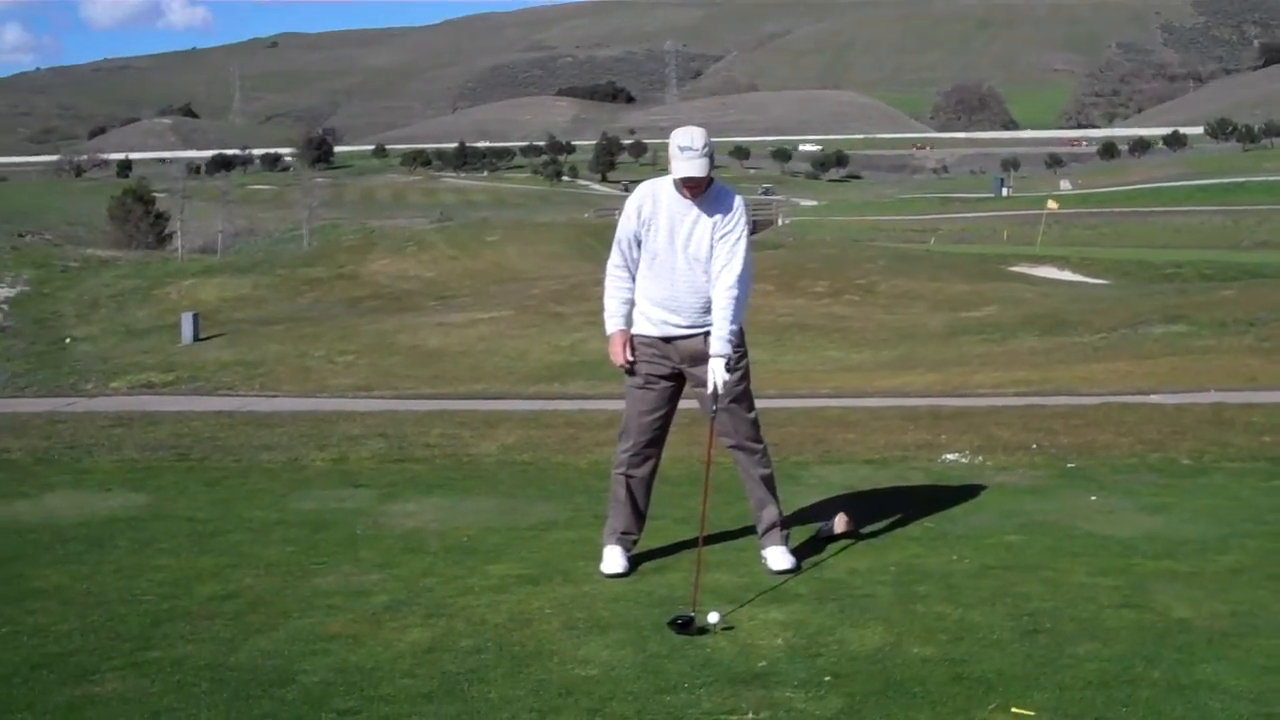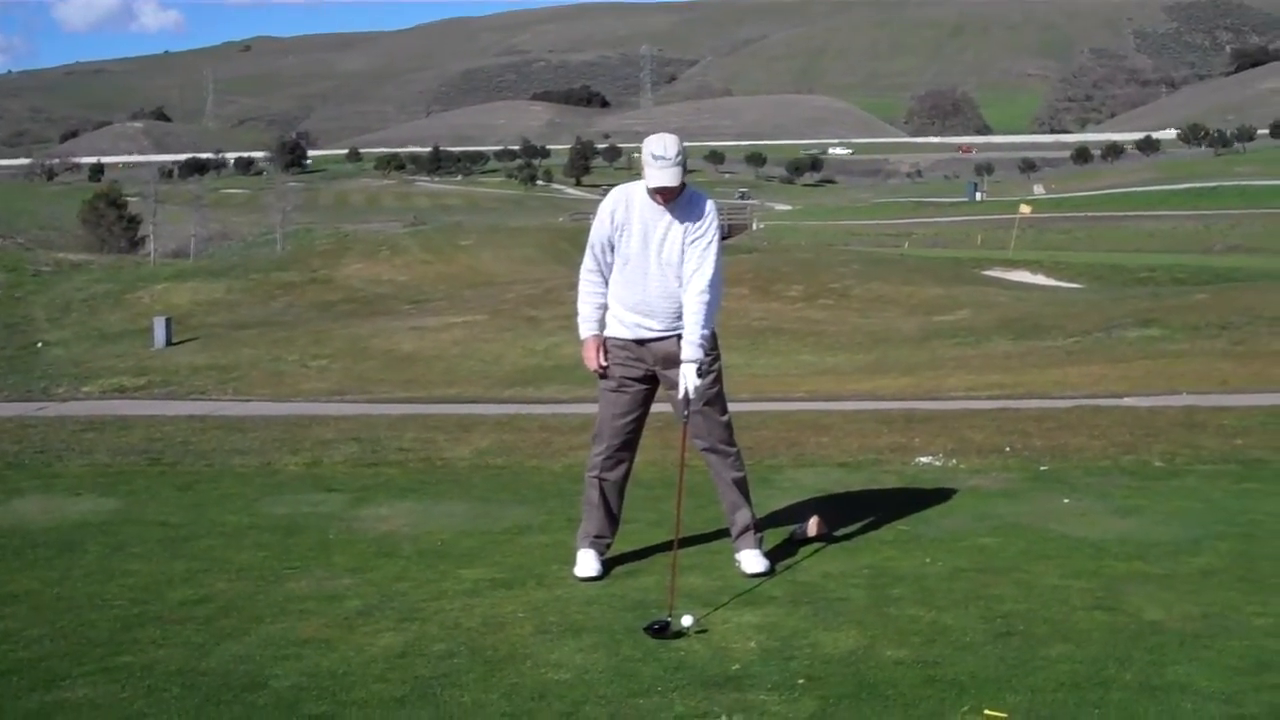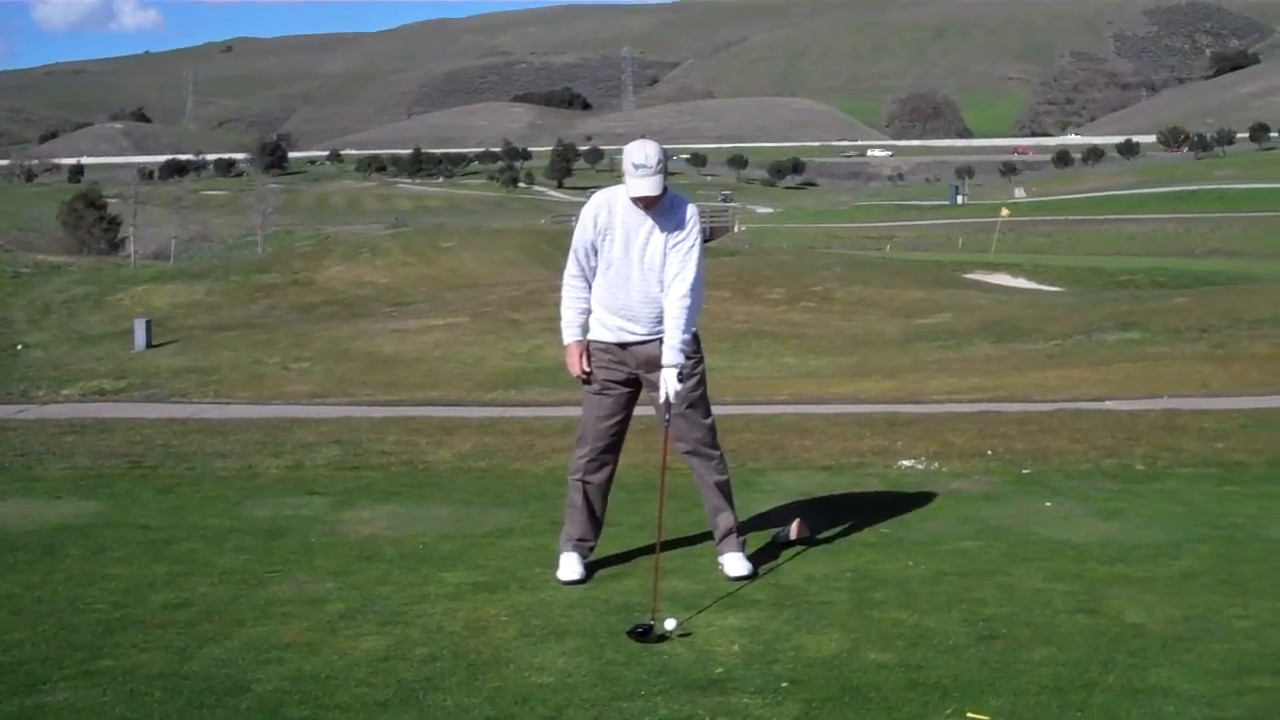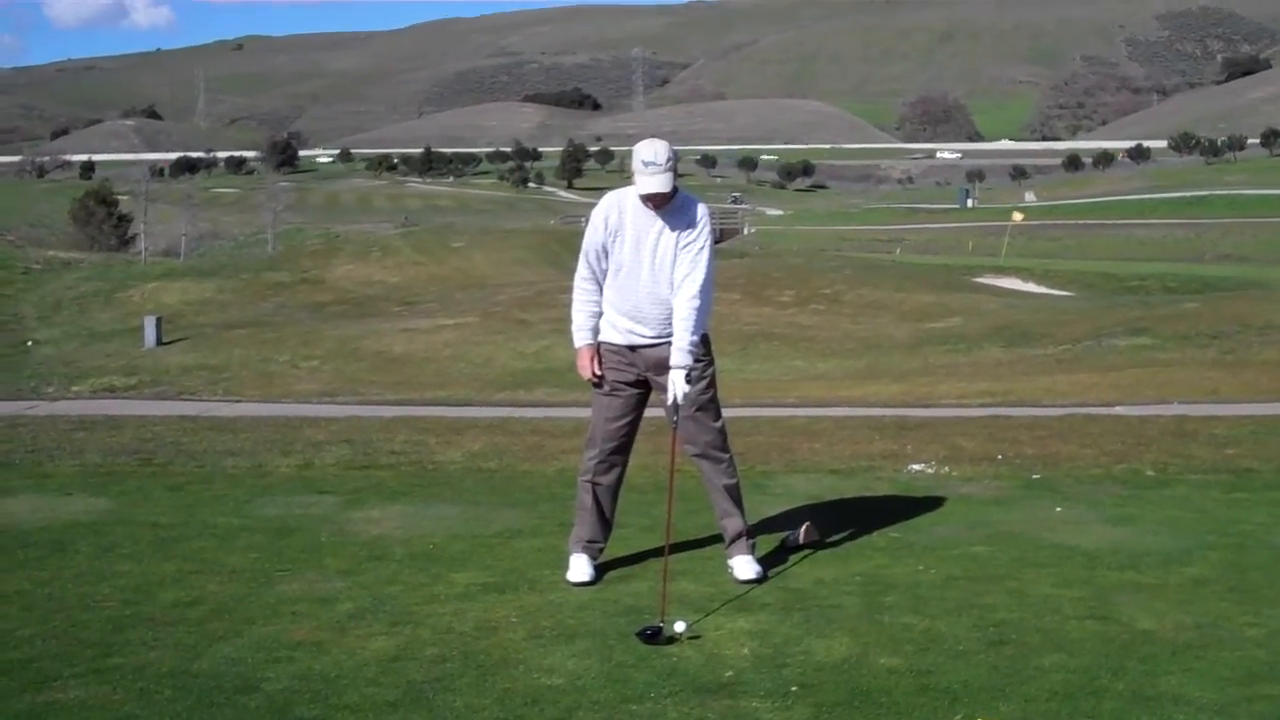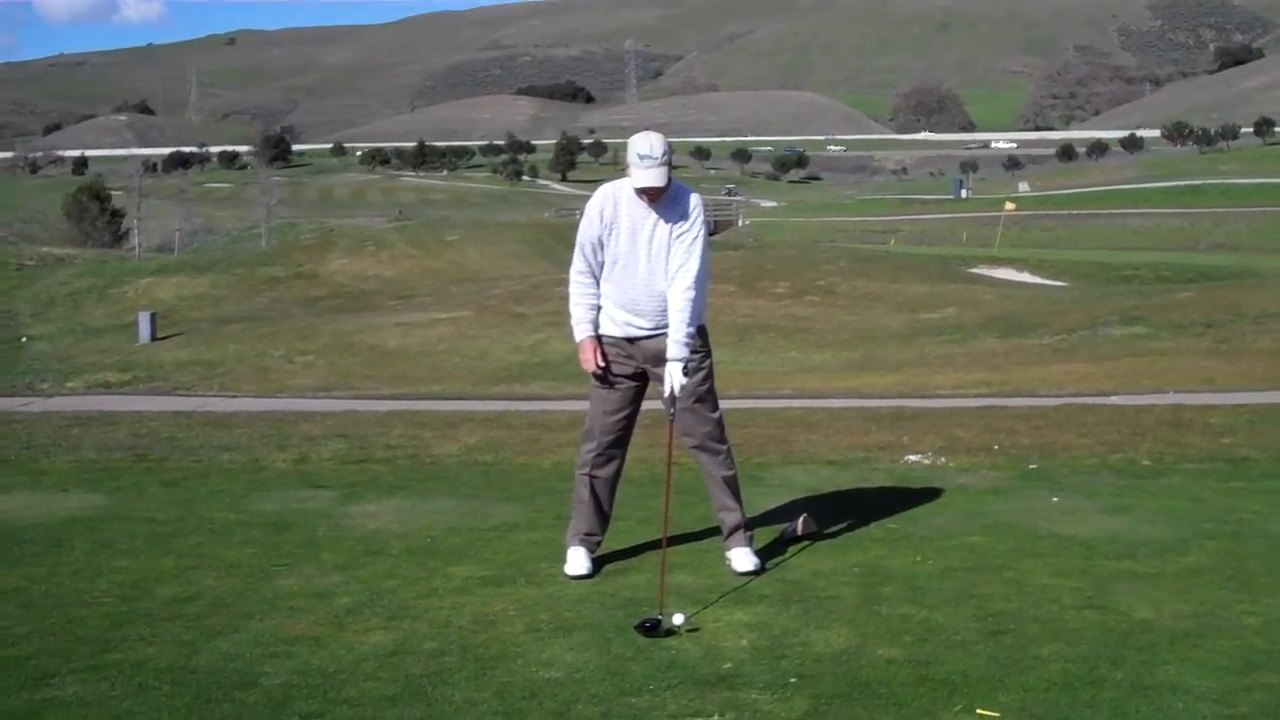
dt=0.5s
person 1, frame 1
left shoulder: (730, 206)
right shoulder: (645, 198)
left elbow: (730, 281)
right elbow: (621, 266)
left wrist: (720, 352)
right wrist: (617, 326)
left hip: (713, 339)
right hip: (652, 340)
left knee: (744, 438)
right knee: (636, 443)
left ankle: (773, 536)
right ankle: (617, 540)
person 1, frame 2
left shoulder: (702, 210)
right shoulder: (618, 202)
left elbow: (701, 286)
right elbow: (594, 270)
left wrist: (690, 357)
right wrist: (590, 331)
left hip: (685, 342)
right hip: (625, 343)
left knee: (717, 441)
right knee: (609, 445)
left ankle: (746, 541)
right ankle: (591, 544)
person 1, frame 3
left shoulder: (685, 214)
right shoulder: (600, 207)
left elbow: (682, 290)
right elbow: (578, 275)
left wrist: (672, 360)
right wrist: (573, 336)
left hip: (670, 345)
right hip: (608, 346)
left knee: (701, 444)
right knee: (593, 448)
left ankle: (729, 542)
right ankle: (574, 547)
person 1, frame 4
left shoulder: (696, 215)
right shoulder: (611, 208)
left elbow: (691, 292)
right elbow: (588, 278)
left wrist: (680, 362)
right wrist: (584, 339)
left hip: (680, 347)
right hip: (619, 348)
left knee: (710, 446)
right knee: (603, 450)
left ankle: (739, 546)
right ankle: (584, 549)
person 1, frame 5
left shoulder: (689, 205)
right shoulder: (605, 201)
left elbow: (685, 282)
right elbow: (584, 271)
left wrist: (677, 354)
right wrist: (585, 333)
left hip: (678, 340)
right hip: (617, 340)
left knee: (708, 438)
right knee: (600, 442)
left ankle: (737, 538)
right ankle: (582, 542)
